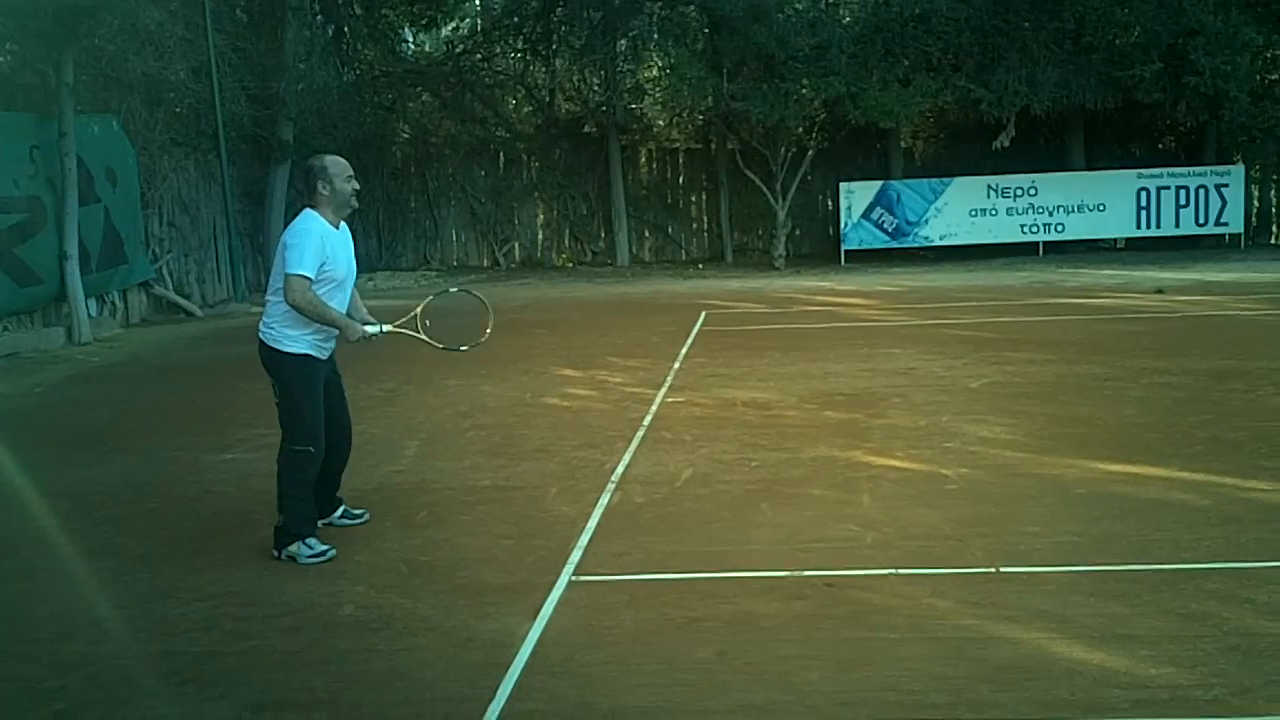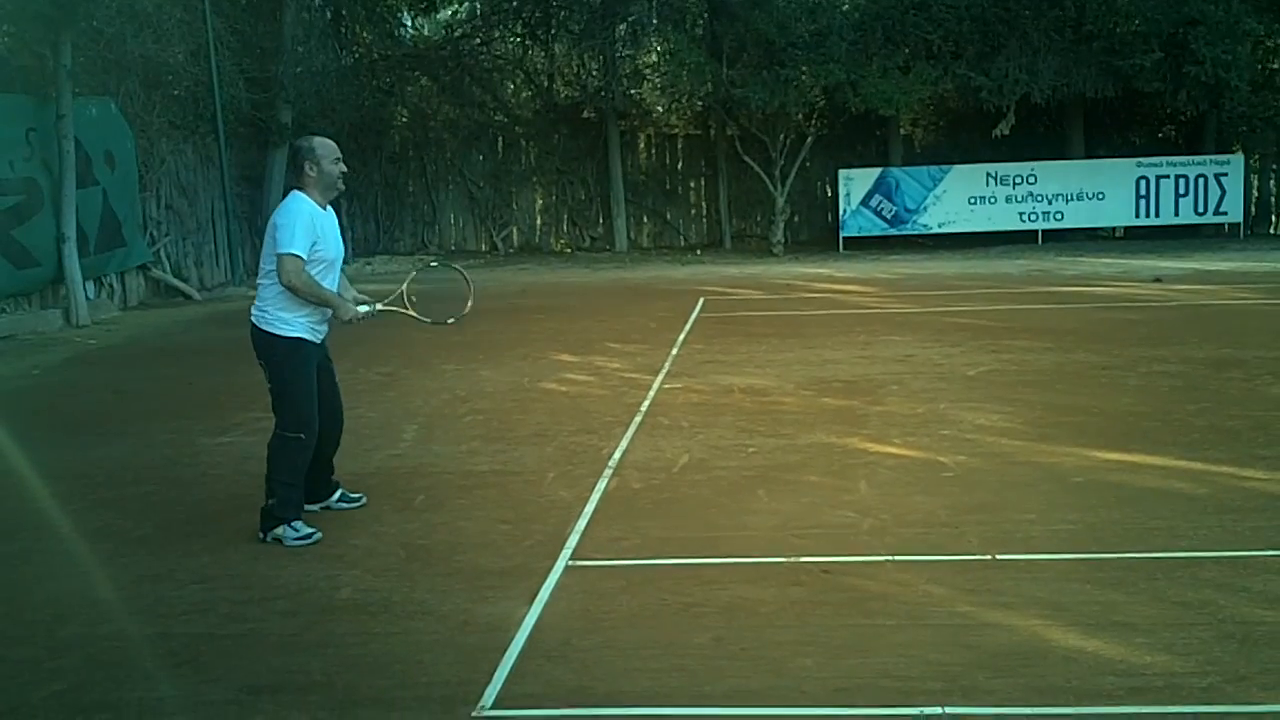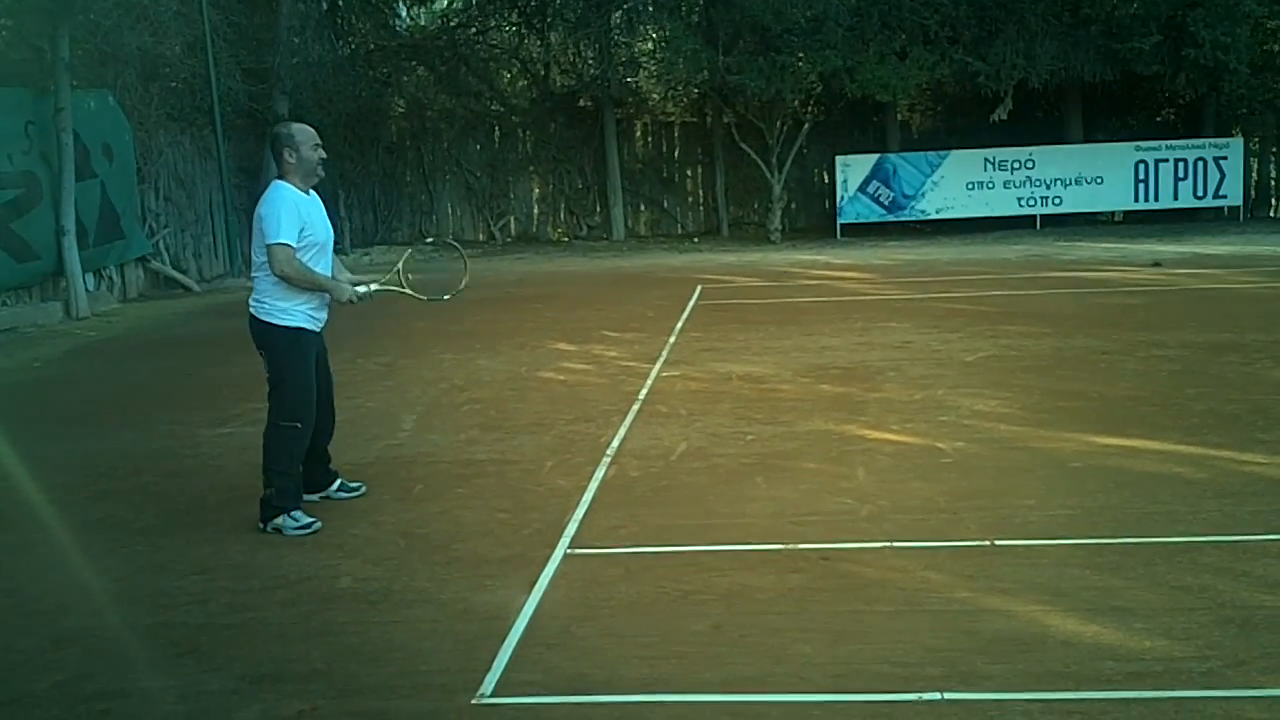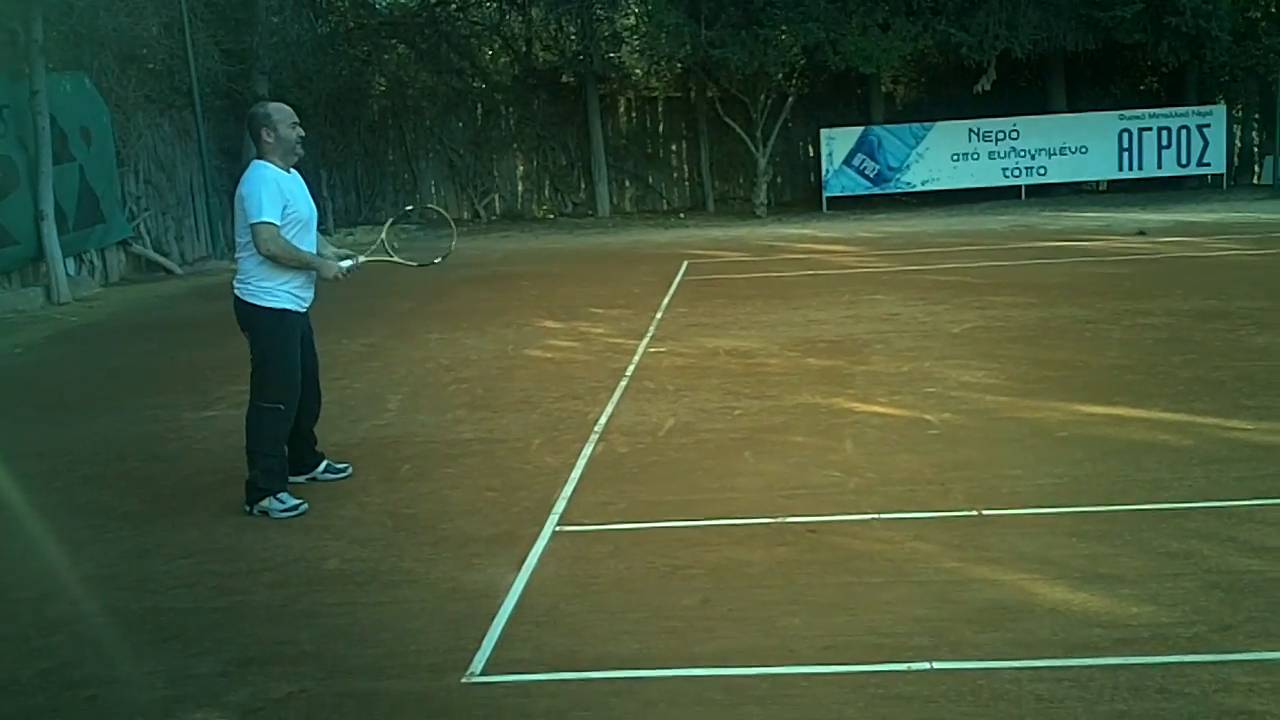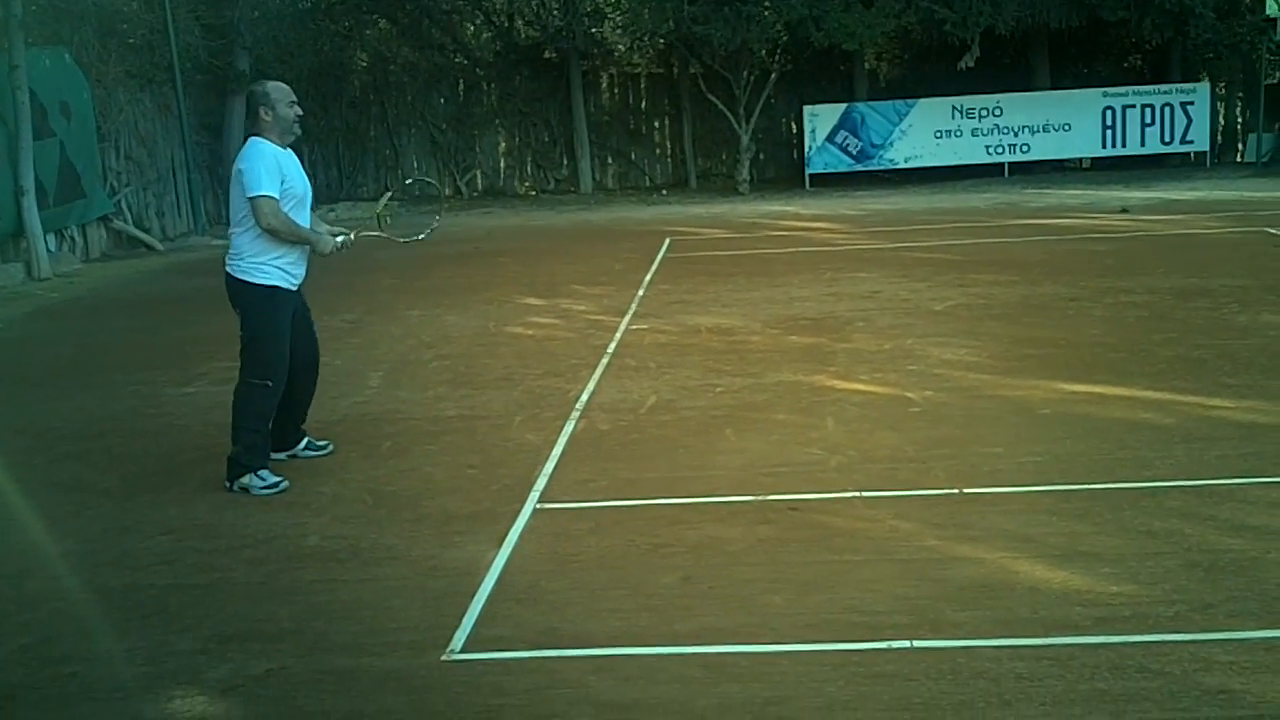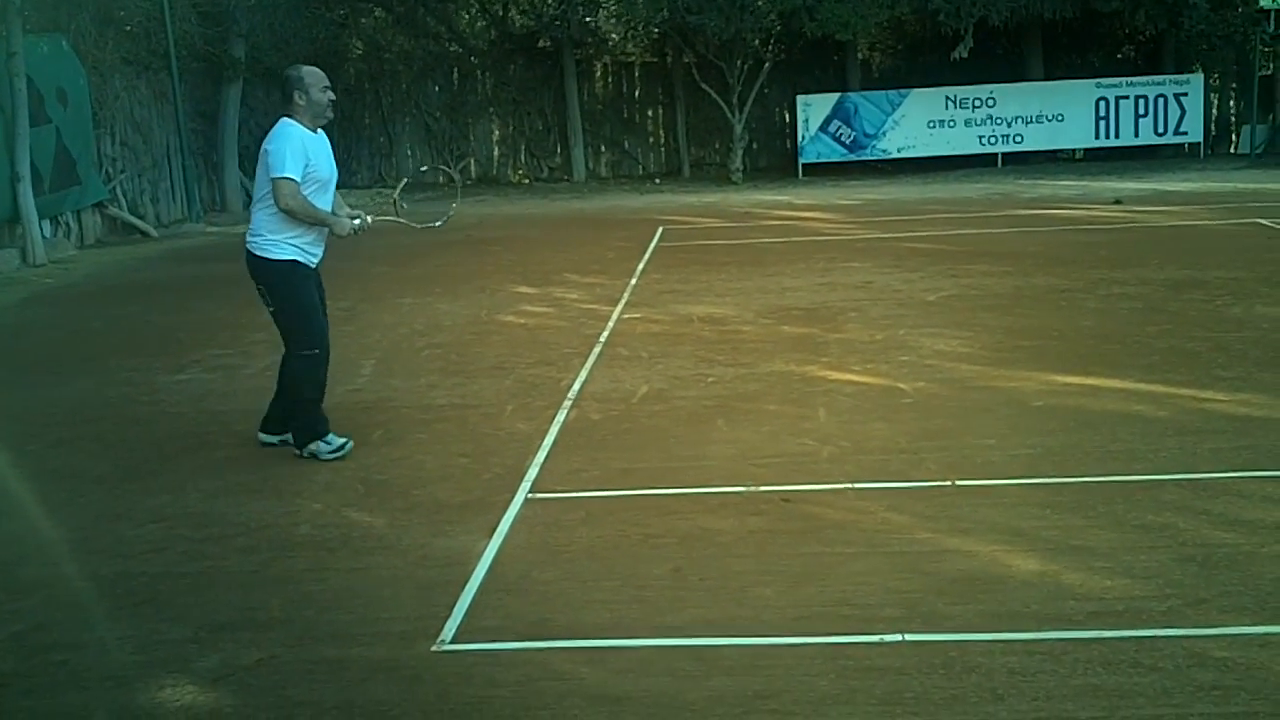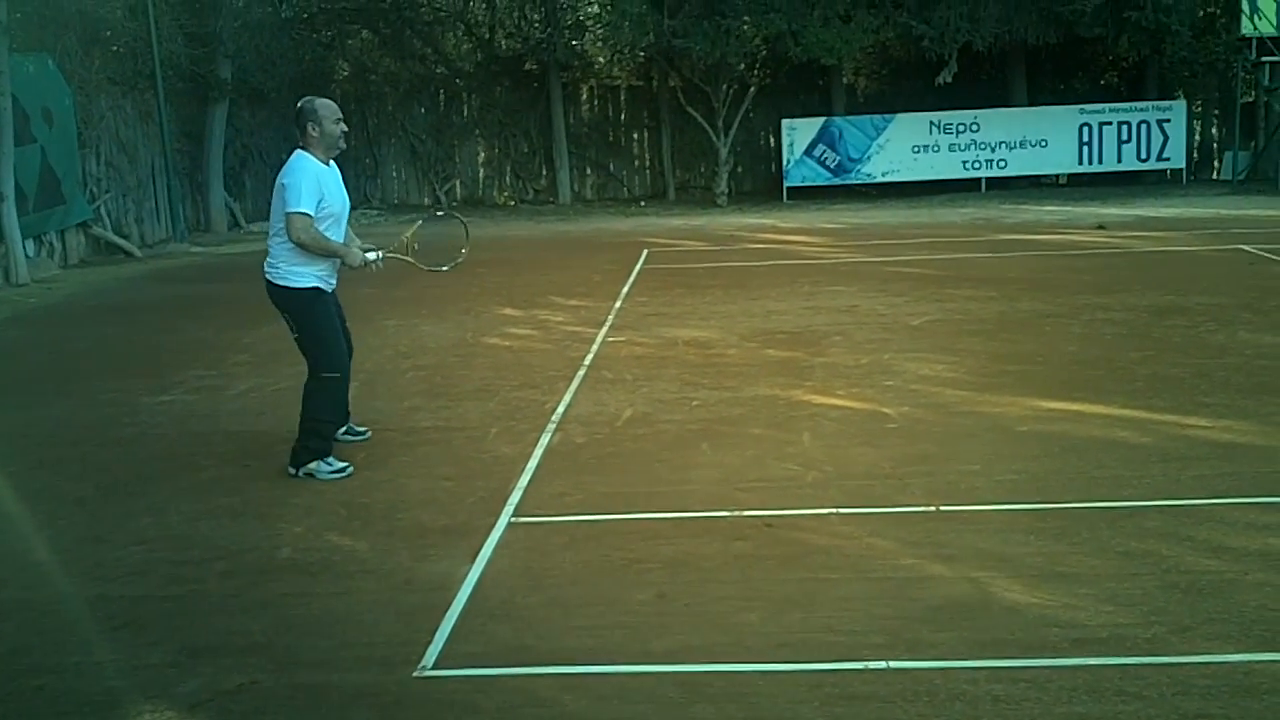
dt=0.4s
person 1, frame 1
left shoulder: (341, 230)
right shoulder: (308, 232)
right elbow: (297, 295)
left wrist: (361, 315)
right wrist: (344, 325)
left hip: (318, 351)
right hip: (290, 351)
left knee: (337, 433)
right knee: (305, 442)
left ankle: (324, 506)
right ankle: (292, 536)
person 1, frame 2
left shoulder: (325, 213)
right shoulder: (297, 212)
right elbow: (291, 275)
left wrist: (351, 296)
right wrist: (337, 304)
left hip: (309, 335)
right hip: (282, 336)
left knee: (329, 418)
right knee: (297, 427)
left ankle: (319, 490)
right ankle: (278, 519)
person 1, frame 3
left shoulder: (310, 198)
right shoulder: (281, 201)
right elbow: (283, 265)
left wrist: (346, 277)
right wrist: (332, 287)
left hip: (305, 325)
right hip: (282, 326)
left knee: (320, 408)
right knee: (291, 415)
left ankle: (318, 480)
right ankle: (278, 509)
person 1, frame 4
left shoulder: (291, 177)
right shoulder: (262, 180)
right elbow: (269, 244)
left wrist: (331, 253)
right wrist: (318, 265)
left hip: (292, 306)
right hip: (267, 308)
left knee: (306, 389)
right knee: (275, 398)
left ankle: (304, 462)
right ankle: (264, 491)
person 1, frame 5
left shoulder: (285, 155)
right shoulder: (259, 156)
right elbow: (269, 219)
left wrist: (326, 229)
right wrist: (315, 240)
left hip: (284, 283)
right hip: (258, 284)
left knee: (304, 363)
right knee: (264, 375)
left ankle: (286, 439)
right ankle: (245, 468)
person 1, frame 6
left shoulder: (318, 138)
right shoulder: (288, 138)
left elbow: (323, 190)
right elbow: (287, 200)
left wrist: (345, 212)
right wrist: (332, 222)
left hip: (300, 260)
right hip: (277, 259)
left knee: (313, 344)
right knee: (309, 346)
left ankle: (281, 425)
right ankle: (310, 434)
person 1, frame 7
left shoulder: (328, 168)
right shoulder: (303, 172)
right elbow: (300, 232)
left wrist: (358, 246)
right wrist: (344, 253)
left hip: (317, 284)
right hip: (296, 286)
left knee: (339, 358)
right knee: (329, 367)
left ankle: (334, 422)
right ankle: (309, 456)
